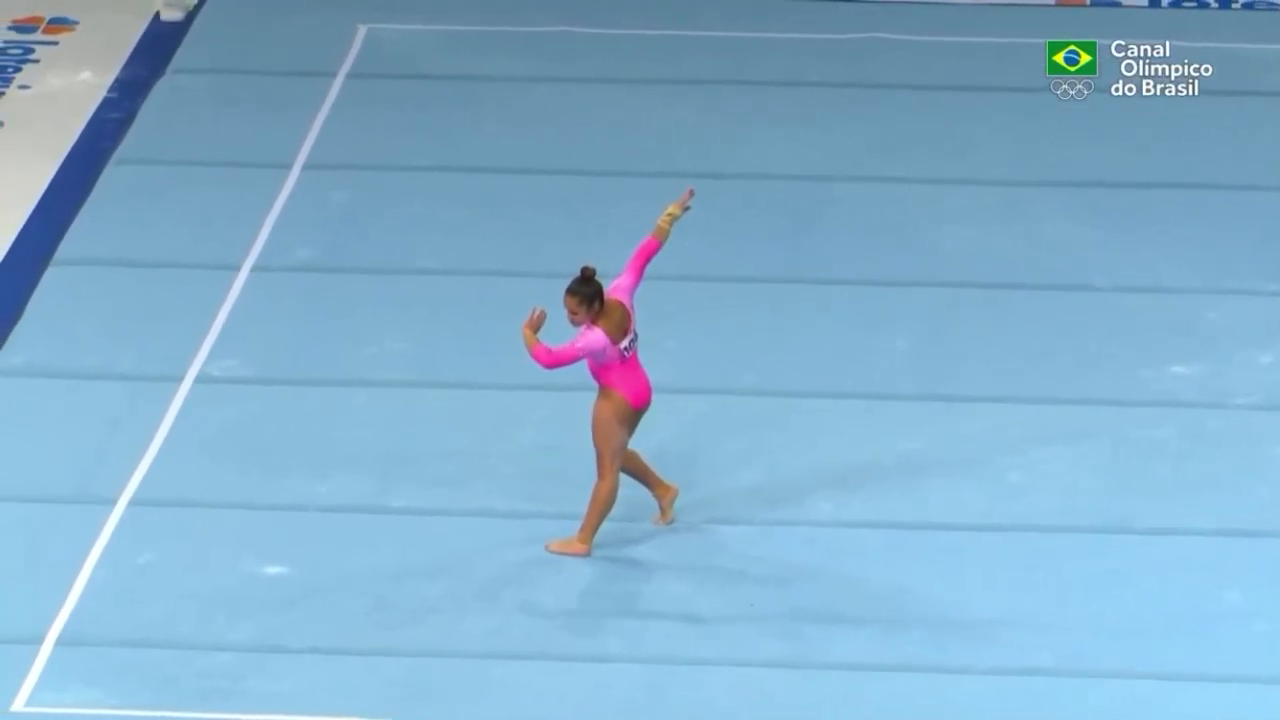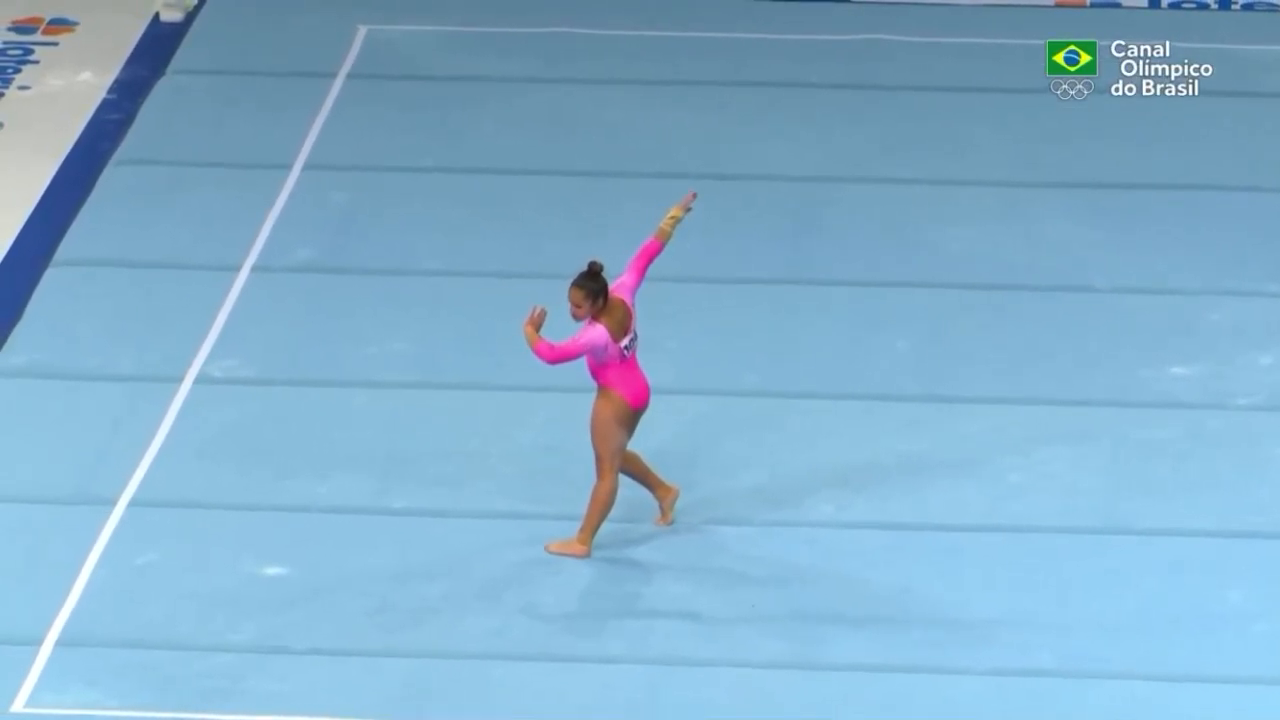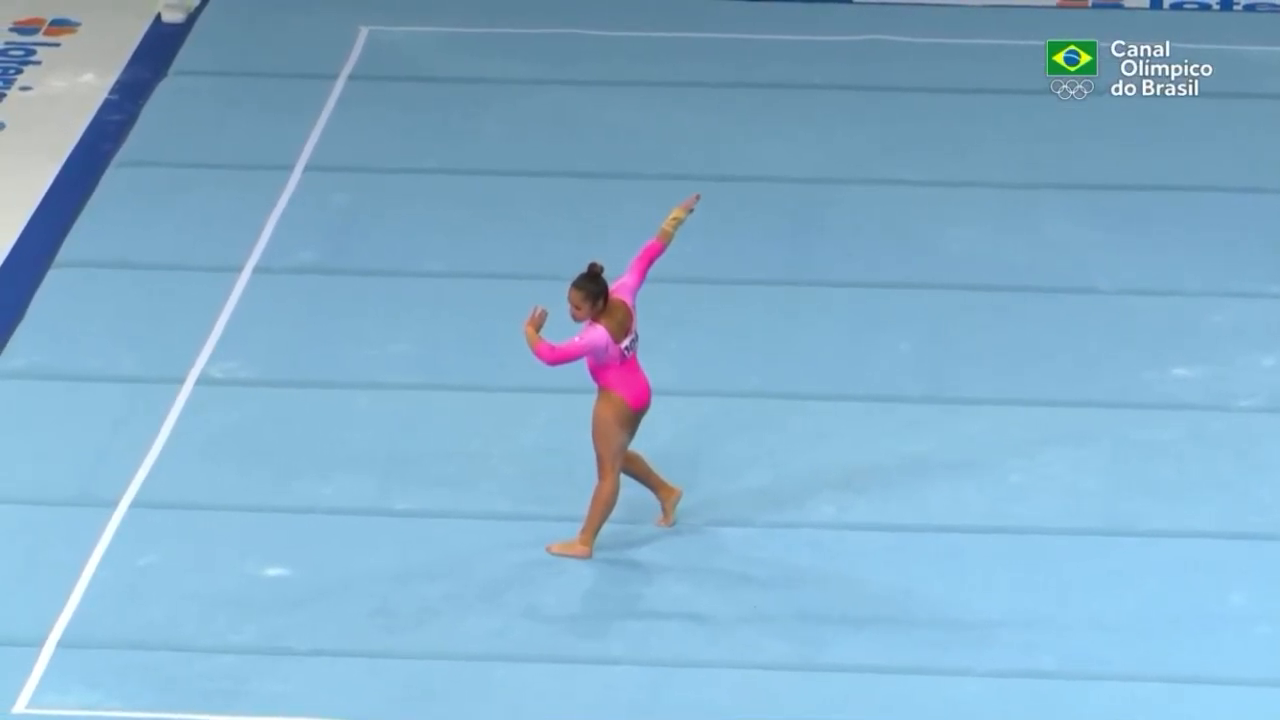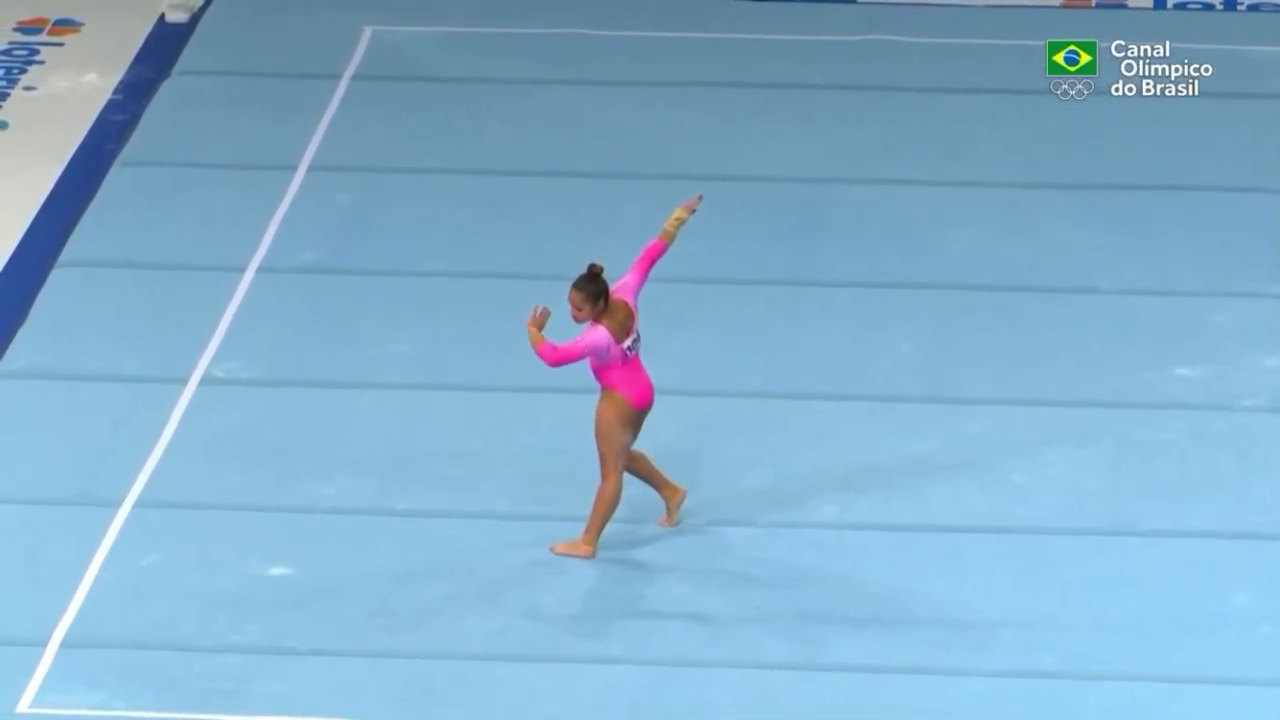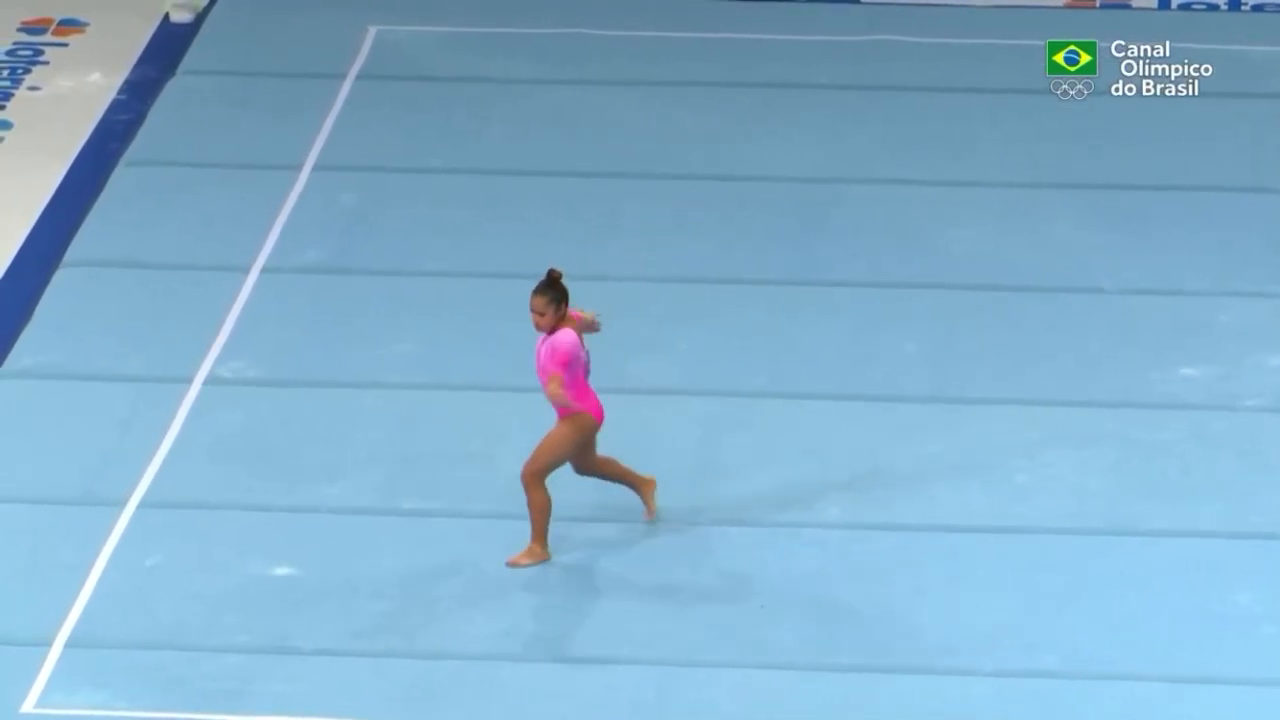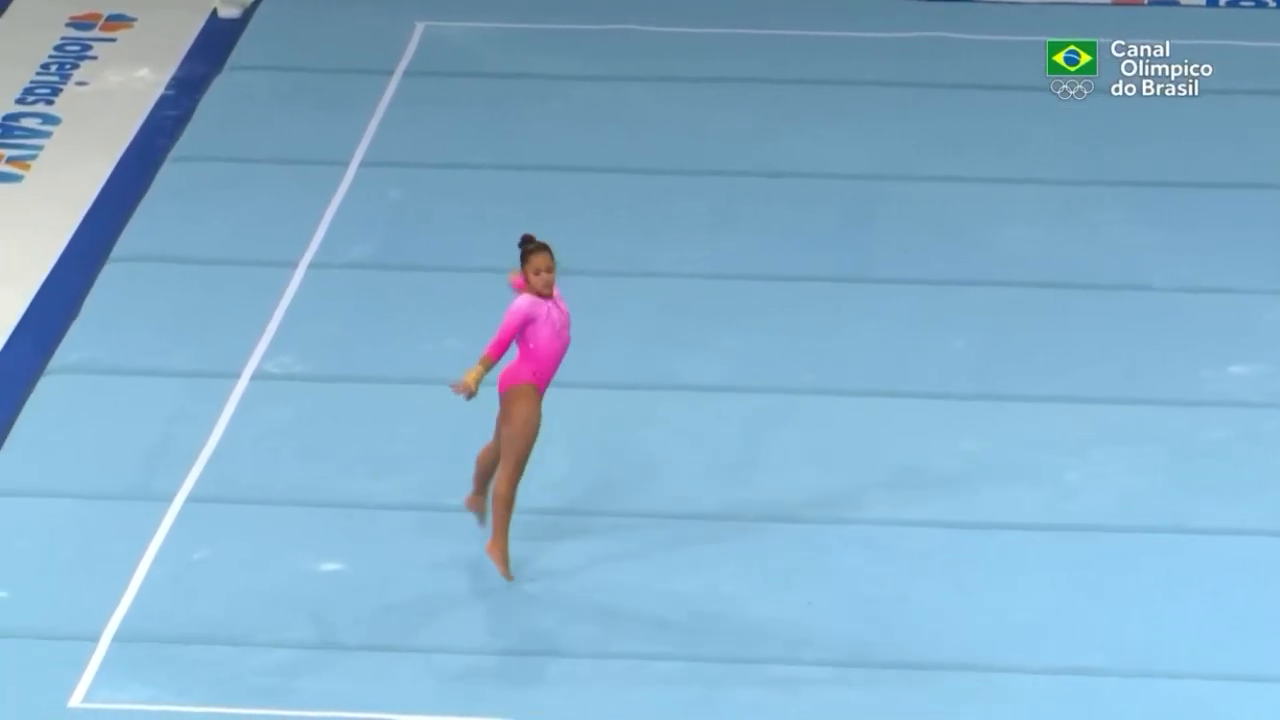
dt=0.5s
person 1, frame 1
left shoulder: (595, 339)
right shoulder: (620, 296)
left elbow: (549, 359)
right elbow: (642, 256)
left wrist: (528, 334)
right wrist: (668, 219)
left hip: (617, 399)
right hip: (638, 390)
left knee: (607, 471)
right knee: (617, 454)
left ankle: (582, 541)
right ankle: (662, 489)
person 1, frame 2
left shoulder: (596, 335)
right shoulder: (622, 294)
left elbow: (551, 354)
right elbow: (646, 255)
left wrist: (530, 330)
right wrist: (672, 218)
left hip: (616, 399)
right hip: (636, 390)
left knee: (606, 472)
right knee: (616, 456)
left ankle: (582, 542)
right ankle: (664, 490)
person 1, frame 3
left shoulder: (596, 336)
right shoulder: (623, 295)
left elbow: (551, 355)
right elbow: (648, 254)
left wrist: (530, 331)
right wrist: (675, 218)
left hip: (616, 400)
right hip: (638, 391)
left knee: (607, 471)
right knee: (618, 456)
left ankle: (583, 543)
right ankle: (666, 492)
person 1, frame 4
left shoulder: (597, 337)
right shoulder: (624, 295)
left elbow: (553, 357)
right elbow: (649, 256)
left wrist: (533, 330)
right wrist: (678, 219)
left hip: (620, 400)
right hip: (642, 391)
left knee: (611, 471)
right knee: (622, 456)
left ankle: (587, 543)
right ankle: (671, 491)
person 1, frame 5
left shoulder: (565, 340)
right shoulder: (567, 320)
left elbow: (557, 363)
right elbow: (584, 320)
left wrist: (556, 389)
right wrist: (585, 320)
left hip: (581, 415)
right hip: (579, 410)
left knee: (530, 474)
right knee: (585, 464)
left ankle: (538, 547)
right ankle: (644, 486)
person 1, frame 6
left shoulder: (549, 292)
right shoulder: (525, 306)
left elbow: (516, 280)
right elbow: (501, 340)
left wrist: (518, 278)
right wrist: (475, 376)
left hip: (527, 388)
right hip: (522, 388)
left knee: (502, 448)
right knee: (512, 466)
left ankle: (477, 497)
right ankle: (499, 543)
